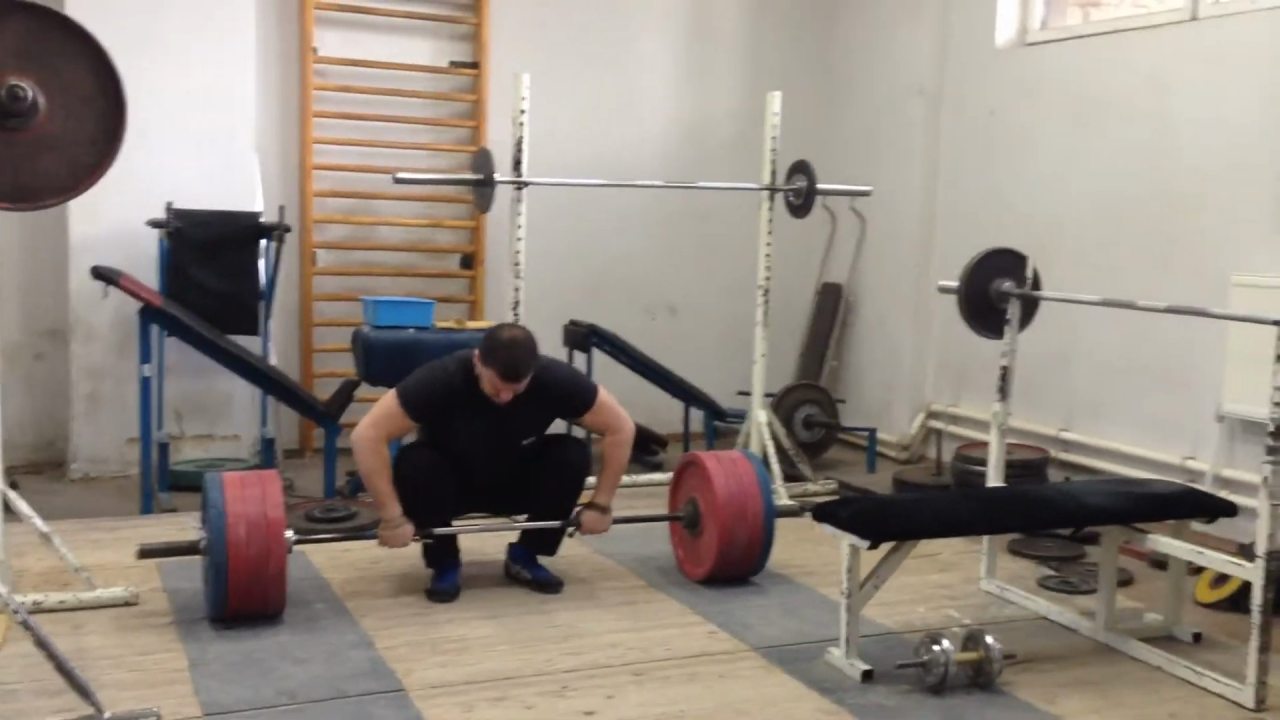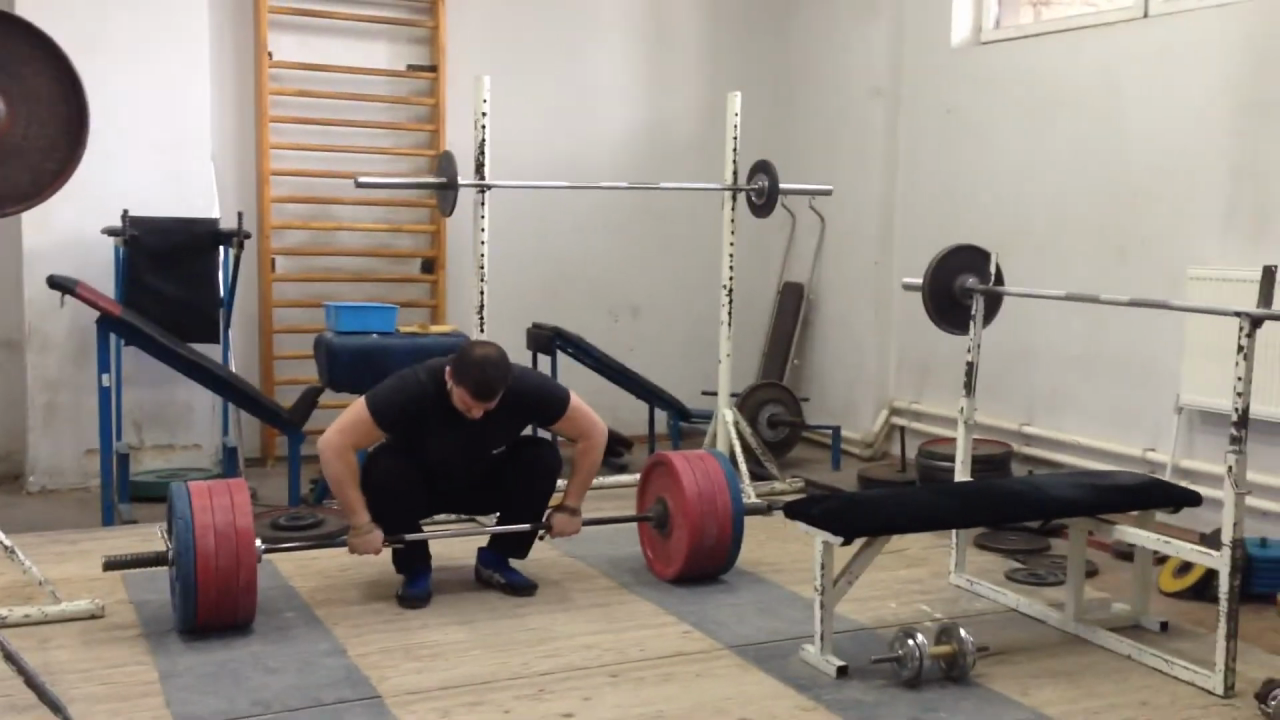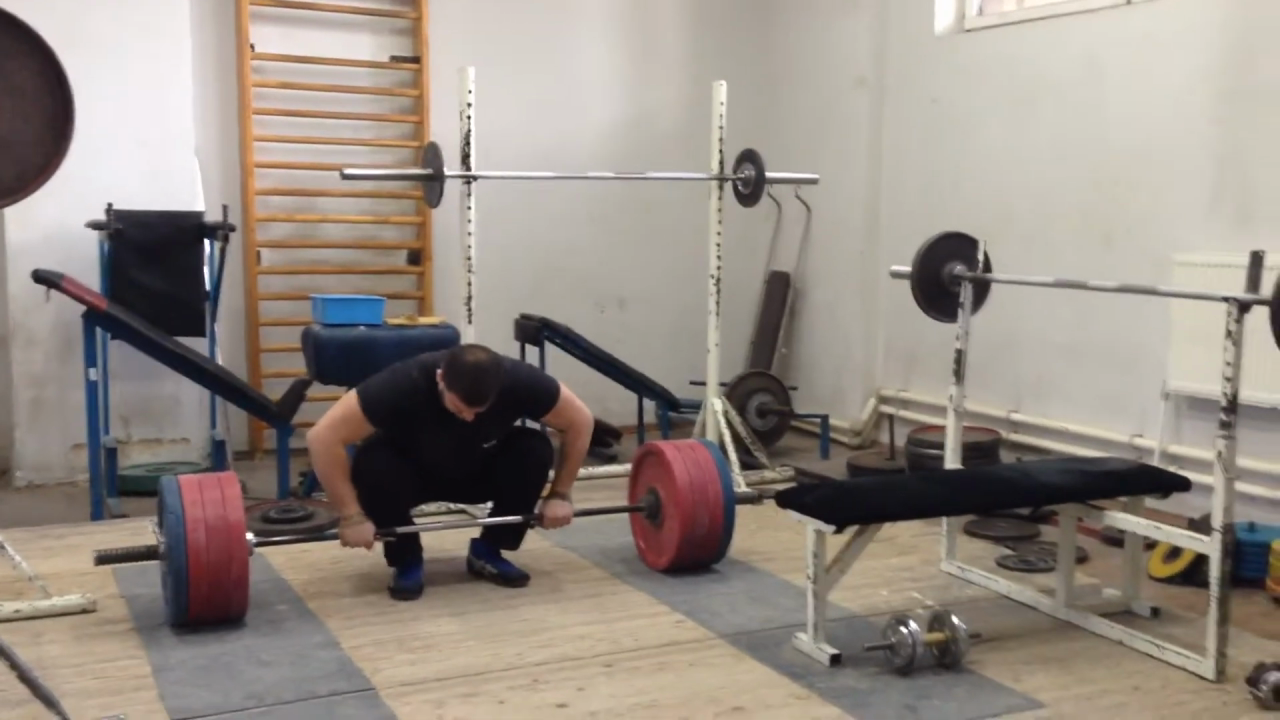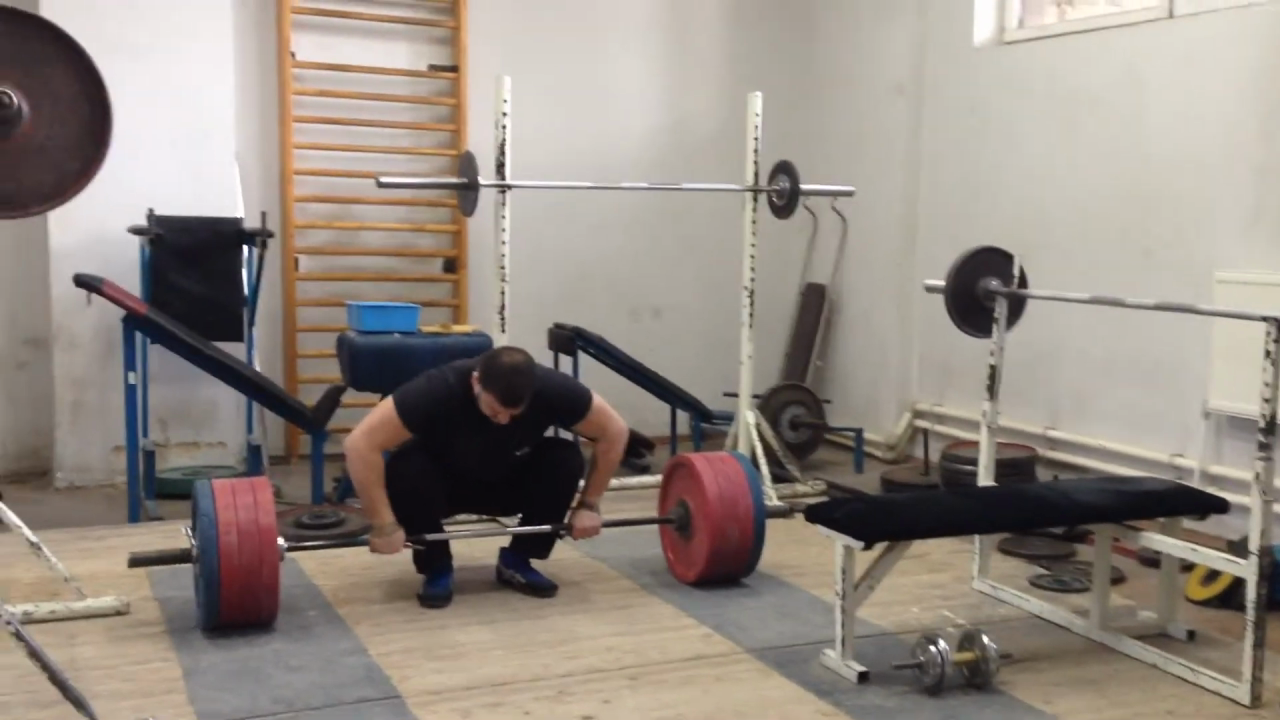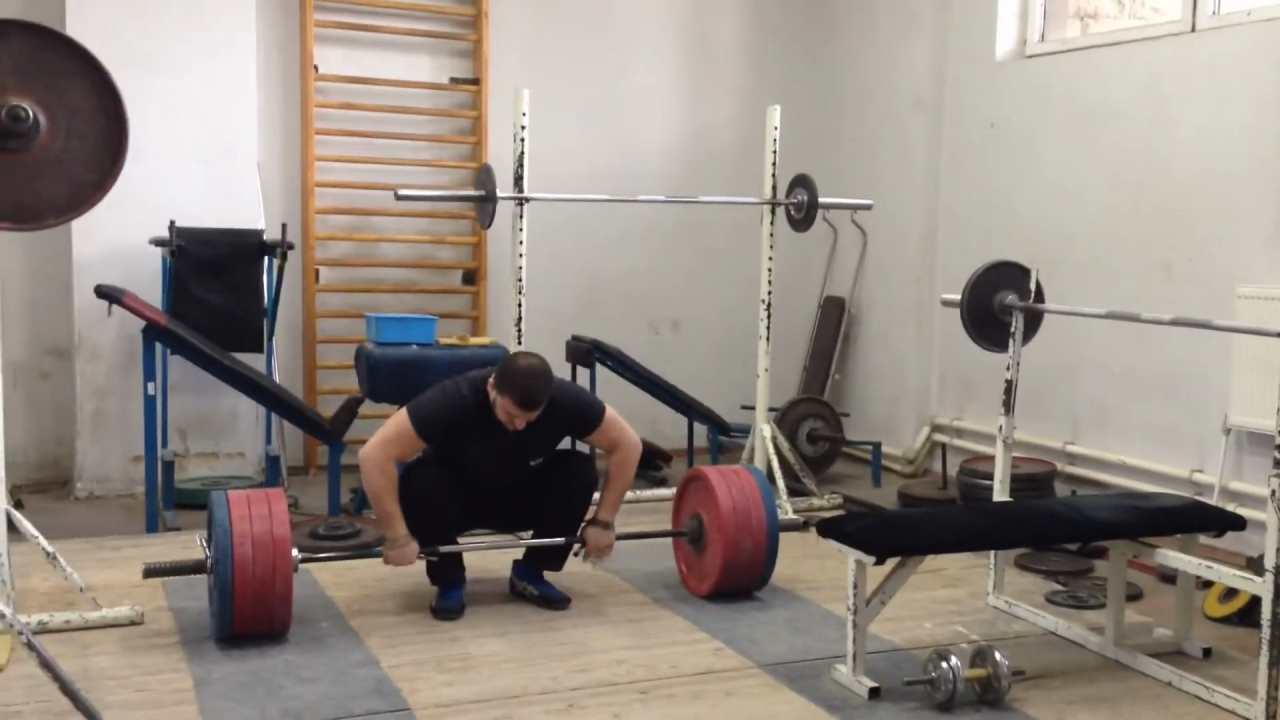
dt=0.3s
person 1, frame 1
left shoulder: (555, 379)
right shoulder: (442, 379)
left elbow: (621, 428)
right elbow: (366, 436)
left wrist: (600, 504)
right wrist: (392, 517)
left hip: (517, 484)
right hip: (451, 485)
left knee: (573, 455)
right knee: (413, 464)
left ankle: (524, 556)
right ankle: (444, 563)
person 1, frame 2
left shoulder: (527, 387)
right shoulder: (413, 388)
left elbow: (594, 432)
right elbow: (333, 443)
left wrist: (570, 508)
right wrist: (361, 525)
left hip: (486, 484)
right hip: (420, 488)
left knee: (544, 458)
right knee: (382, 470)
left ankle: (495, 560)
right ankle: (415, 568)
person 1, frame 3
left shoulder: (519, 381)
right shoulder: (404, 384)
left elbow: (581, 422)
right elbow: (322, 437)
left wrist: (560, 494)
right wrist: (352, 517)
left hip: (478, 472)
right hip: (410, 474)
left knee: (535, 450)
right knee: (373, 464)
left ankle: (487, 552)
right ankle: (407, 560)
person 1, frame 4
left shoulder: (552, 389)
right shoulder: (439, 389)
left elbow: (614, 431)
right elbow: (360, 443)
left wrist: (589, 505)
right wrist: (384, 525)
left hip: (507, 484)
right hip: (443, 486)
left knee: (566, 460)
right knee: (405, 470)
left ankle: (516, 561)
right ankle: (436, 569)
person 1, frame 5
left shoulder: (565, 400)
right shoulder: (454, 400)
left elbow: (628, 445)
right elbow: (374, 455)
left wrist: (603, 521)
right wrist: (398, 537)
left hip: (522, 500)
right hip: (457, 503)
left knee: (580, 471)
right knee: (420, 481)
left ankle: (529, 574)
right ankle: (449, 581)
